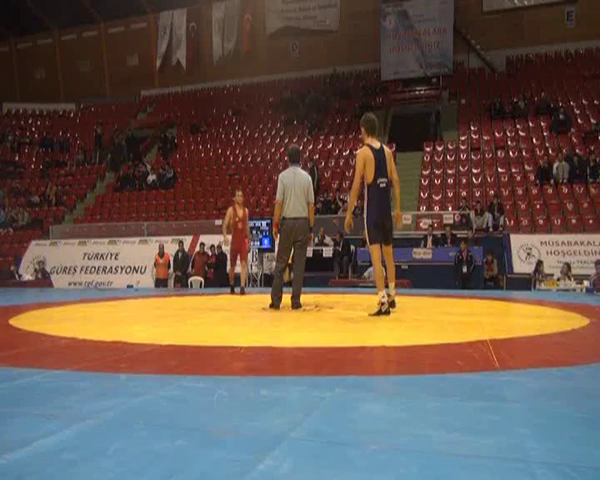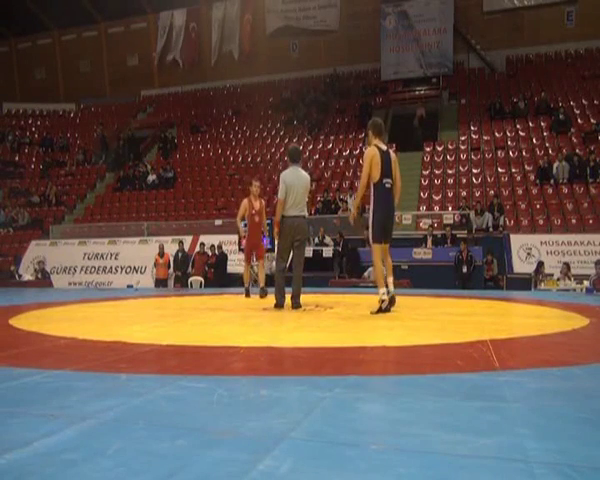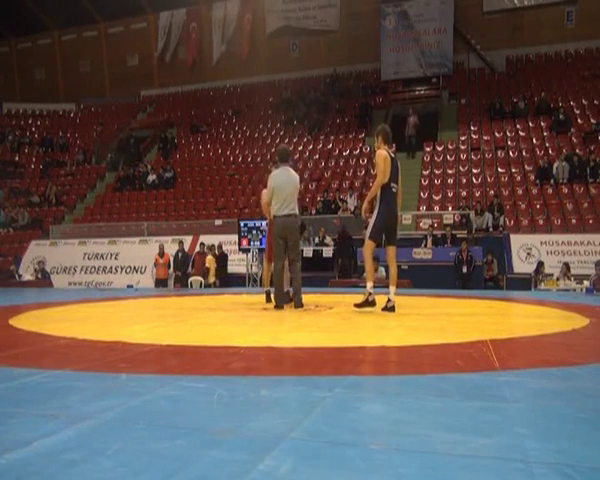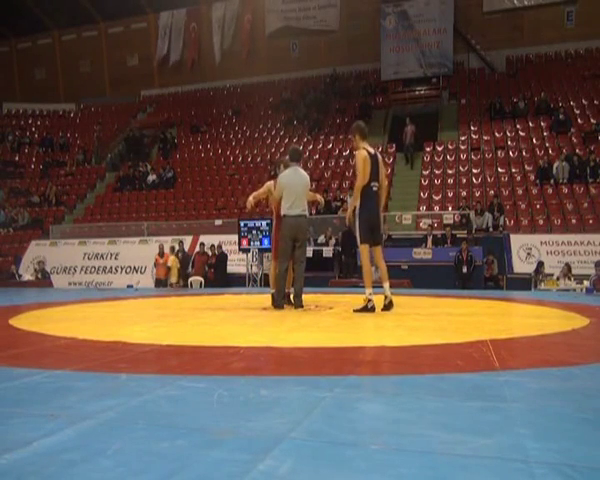
dt=1s
person 1, frame 1
left shoulder: (363, 152)
right shoulder: (387, 151)
left elbow: (356, 185)
right elbow: (396, 181)
left wrist: (349, 213)
right wrist: (398, 209)
left hip: (372, 209)
right hip: (387, 209)
left knee: (376, 257)
right knee: (388, 254)
left ankle: (383, 303)
right ankle: (391, 297)
person 1, frame 2
left shoulder: (370, 151)
right shoulder: (391, 154)
left elbow: (364, 181)
right elbow: (398, 183)
left wrist: (355, 207)
left hip: (377, 207)
right hip: (390, 207)
left knee: (376, 254)
right knee: (385, 252)
left ankle: (383, 299)
right ankle: (390, 291)
person 1, frame 3
left shoulder: (381, 153)
right shoulder: (395, 159)
left elbow: (380, 179)
left wrist: (367, 200)
left hip: (382, 207)
right hip: (393, 210)
left knee: (368, 249)
right knee: (391, 257)
left ankle: (370, 294)
right ankle: (391, 300)
person 1, frame 4
left shoulder: (360, 153)
right shoulder: (377, 155)
left elbow: (360, 182)
right elbow: (383, 185)
left wrist: (351, 206)
left hip: (364, 207)
right hip: (376, 208)
left knee: (365, 254)
right knee: (378, 255)
left ankle: (369, 301)
right ankle: (387, 296)
person 2, frame 1
left shoulder: (283, 176)
right shoulder: (306, 177)
left elbow: (278, 202)
right elbow: (311, 205)
left wrist: (275, 224)
right wrist: (311, 228)
left hip: (287, 222)
right hip: (302, 222)
left knee: (281, 262)
right knee: (299, 264)
left ankle: (276, 300)
right ankle: (296, 301)
person 2, frame 2
left shoulder: (285, 175)
right shoulder: (306, 177)
left elbow: (281, 201)
left wrist: (276, 223)
left hip: (287, 221)
right hip: (301, 221)
left knee: (281, 262)
right knee: (298, 263)
left ankle: (280, 299)
right ankle: (295, 300)
person 2, frame 3
left shoulder: (274, 176)
right shoulder: (295, 176)
left elbow: (268, 200)
left wrist: (270, 214)
left hip: (278, 220)
right hip: (292, 219)
left knee: (278, 262)
right knee: (295, 261)
left ankle: (279, 300)
right ankle: (297, 299)
person 2, frame 4
left shoulder: (283, 176)
right shoulder: (305, 177)
left elbow: (276, 198)
right wrist: (316, 197)
left hip: (287, 220)
right hip: (302, 220)
left knee: (283, 261)
right knee: (300, 262)
left ankle: (279, 299)
right ankle: (298, 299)
person 3, frame 1
left shoulder: (246, 210)
right shoulder: (231, 210)
right elbow: (224, 225)
left wrist: (248, 239)
right wrist: (225, 236)
left hip: (243, 241)
right hip: (234, 241)
left knee: (244, 264)
right knee: (232, 266)
left ankle: (242, 287)
right ankle: (232, 285)
person 3, frame 2
left shoulder: (262, 202)
right shoulder: (246, 202)
right elbow: (238, 218)
left wrist: (266, 234)
right wrist: (241, 230)
left hip: (259, 237)
right hip: (249, 237)
left knee: (261, 263)
right knee: (247, 264)
left ankle: (262, 288)
right ankle: (246, 288)
person 3, frame 3
right shoulder: (266, 191)
right elbow: (265, 208)
right hip: (272, 228)
left knee: (285, 261)
right knee: (268, 262)
left ankle: (286, 293)
right ankle: (267, 293)
person 3, frame 4
right shoulder: (271, 185)
right elbow: (258, 194)
left wrist: (316, 196)
right wrist: (251, 198)
right hip: (278, 224)
left knee: (289, 262)
right knee: (275, 261)
left ankle: (288, 294)
right ankle: (274, 295)
